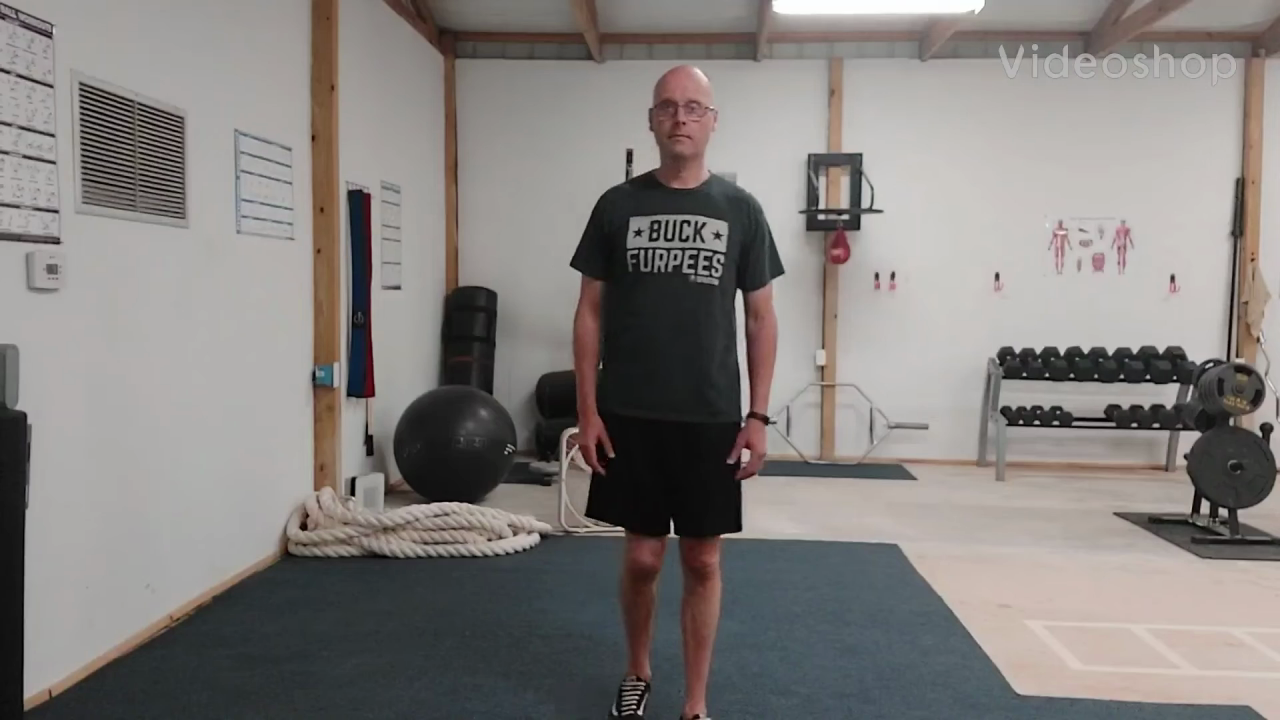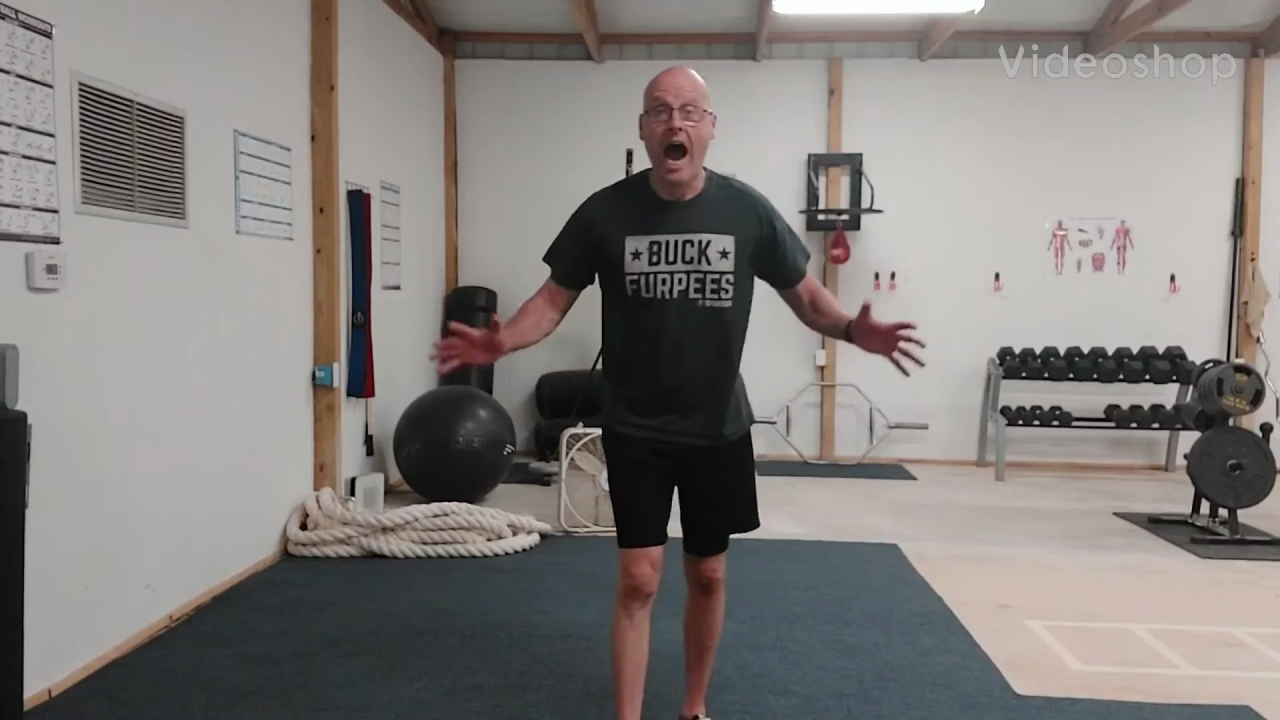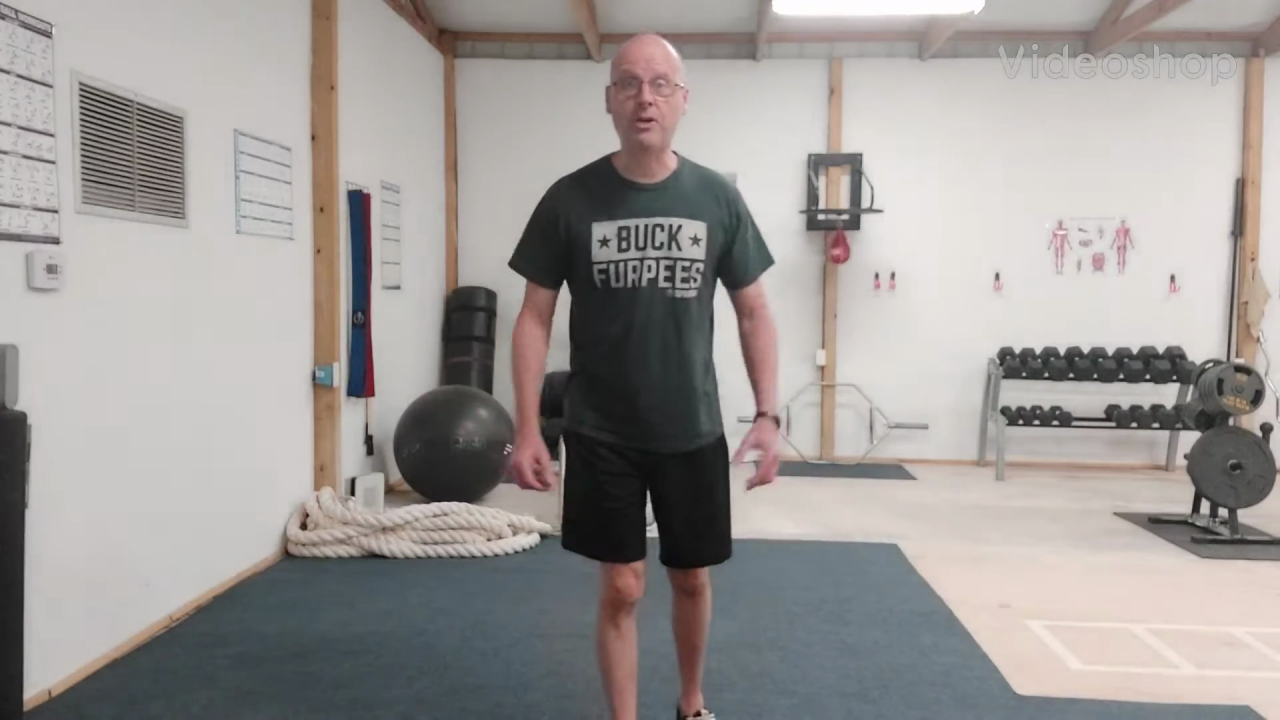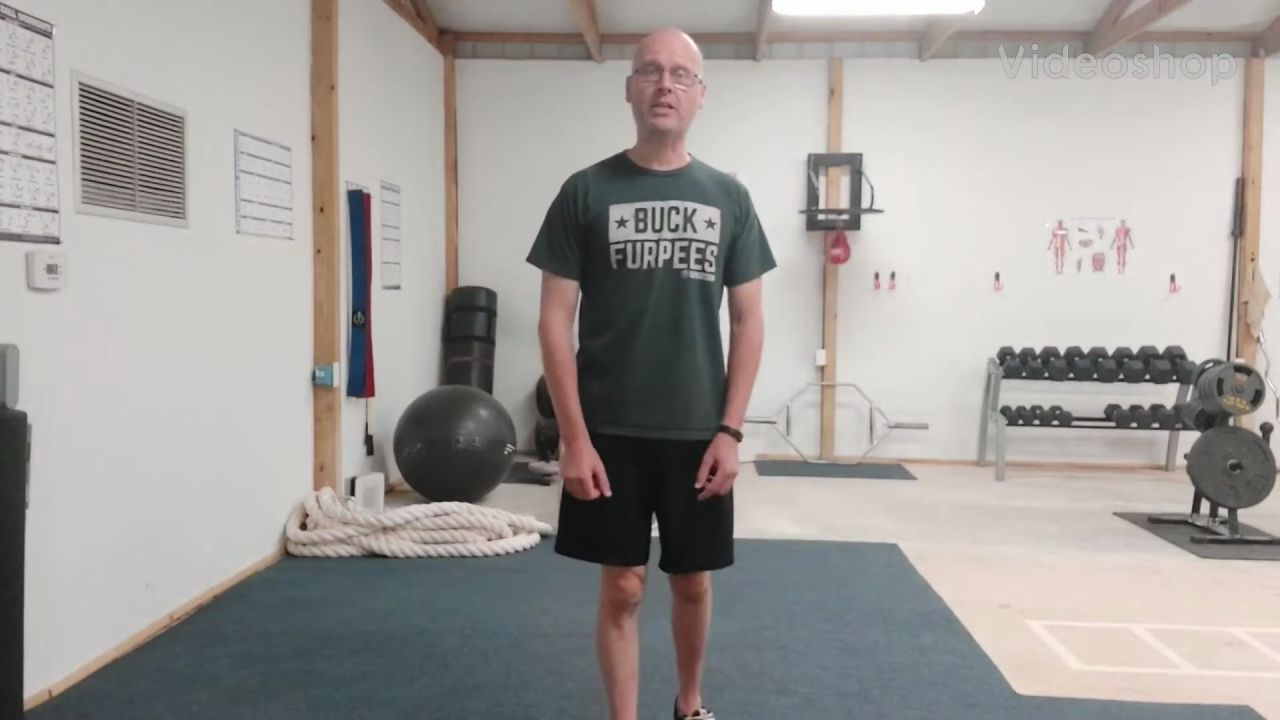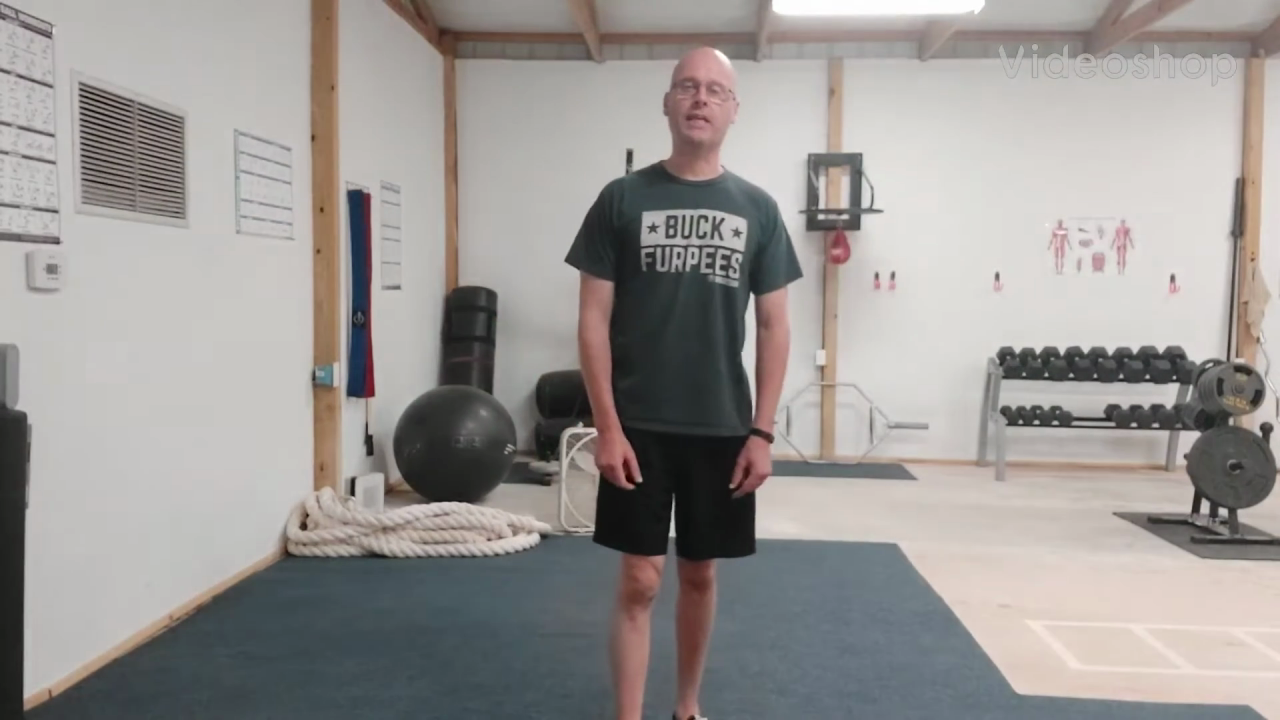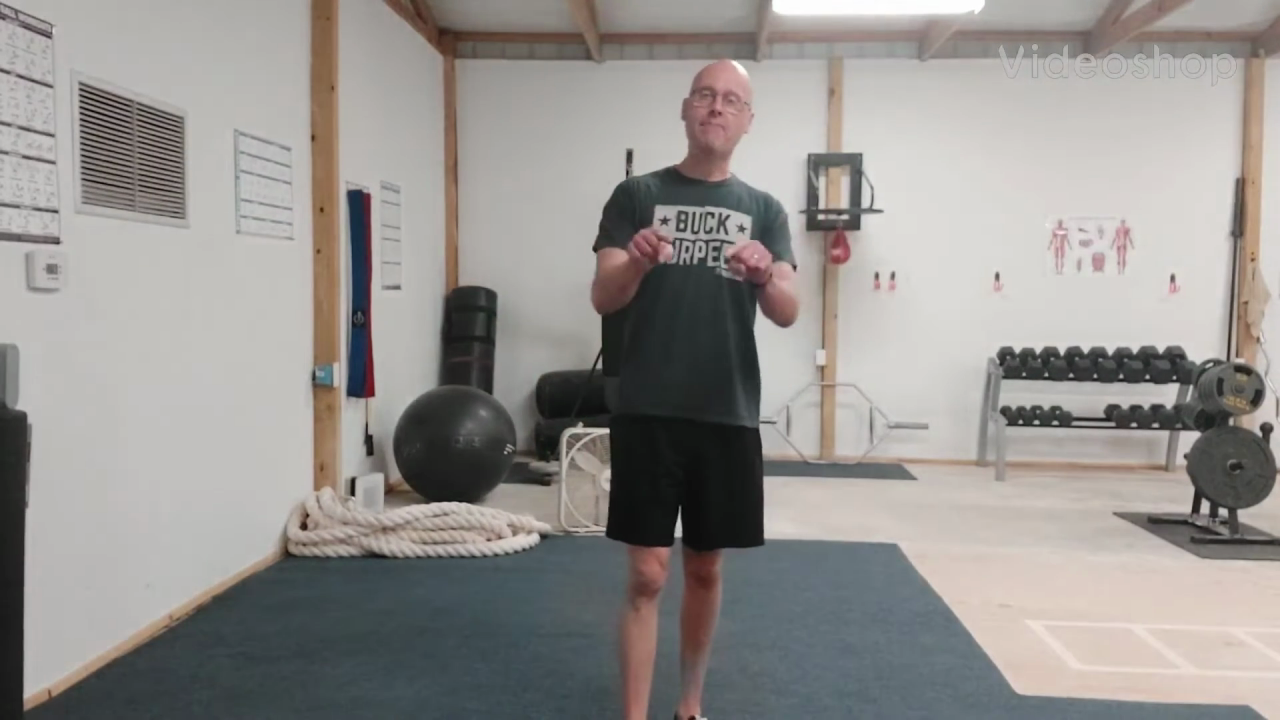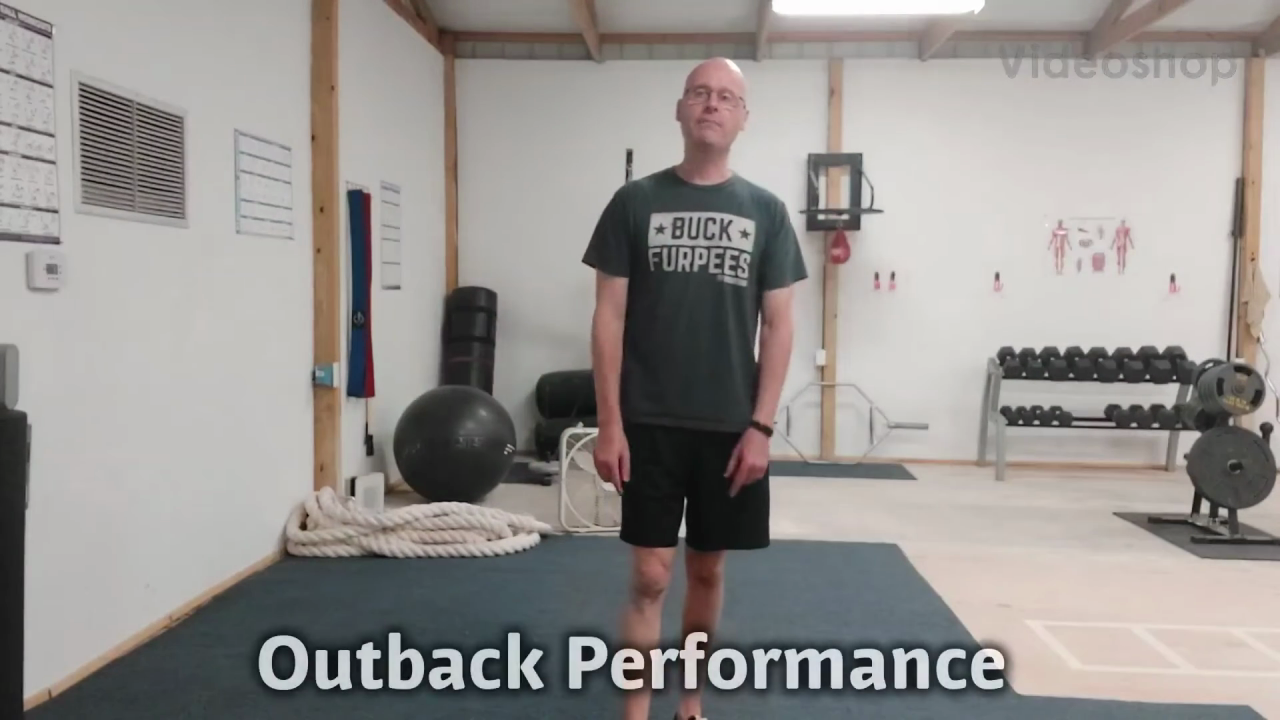
dt=0.7s
person 1, frame 1
left shoulder: (740, 209)
right shoulder: (617, 205)
left elbow: (760, 316)
right elbow: (591, 309)
left wrist: (757, 414)
right wrist: (586, 409)
left hip: (711, 417)
right hip: (631, 415)
left knee: (702, 561)
right knee: (642, 558)
person 1, frame 2
left shoulder: (747, 210)
right shoulder: (606, 212)
left elbow: (807, 294)
right elbow: (553, 298)
left wrist: (853, 329)
right wrist: (499, 340)
left hip: (718, 429)
right hip: (634, 429)
left knee: (707, 574)
right knee: (638, 579)
person 1, frame 3
left shoulder: (718, 198)
right shoulder: (569, 200)
left elbow: (753, 314)
right elbow: (535, 318)
left wrist: (767, 415)
right wrist: (528, 428)
left hip: (694, 434)
right hip: (601, 437)
left knee: (692, 580)
right knee: (621, 588)
person 1, frame 4
left shoulder: (728, 196)
right shoulder: (586, 191)
left elbow: (747, 321)
right elbow: (555, 319)
left wrist: (730, 430)
right wrist: (574, 436)
left hip: (697, 432)
right hip: (610, 432)
left knee: (692, 582)
right knee: (621, 588)
person 1, frame 5
left shoulder: (756, 208)
right shoulder: (622, 199)
left elbow: (773, 325)
right elbow: (594, 318)
left wrist: (762, 431)
right wrist: (607, 426)
left hip: (720, 429)
right hip: (639, 427)
left knee: (699, 574)
right knee: (638, 581)
person 1, frame 6
left shoulder: (762, 209)
right shoulder: (640, 195)
left elbow: (785, 311)
right elbow: (604, 297)
left wrist: (769, 273)
right wrist: (635, 261)
left hip: (728, 416)
right hip: (646, 414)
left knee: (705, 568)
right knee: (647, 573)
person 1, frame 7
left shoulder: (765, 210)
right shoulder: (634, 201)
left elbow: (777, 325)
right elbow: (609, 316)
left wrist: (761, 426)
right wrist: (609, 422)
left hip: (730, 425)
right hip: (650, 423)
left knee: (708, 569)
right knee: (650, 575)
